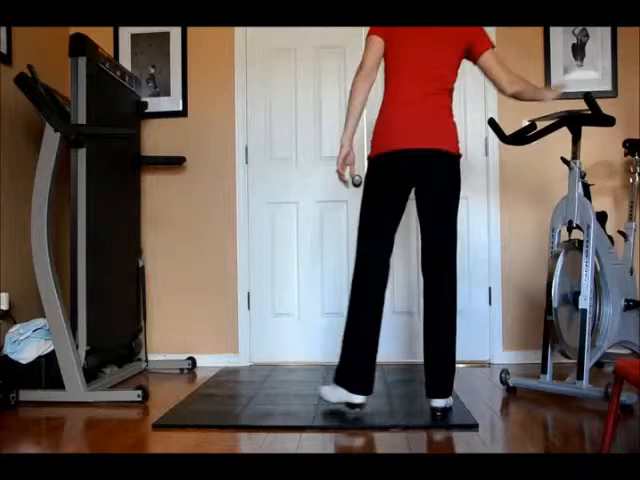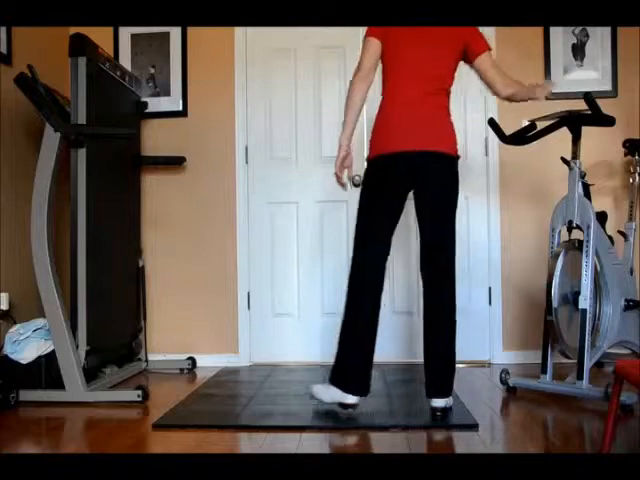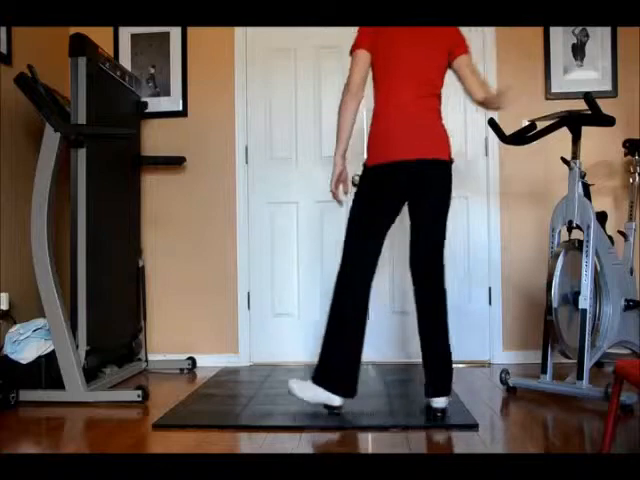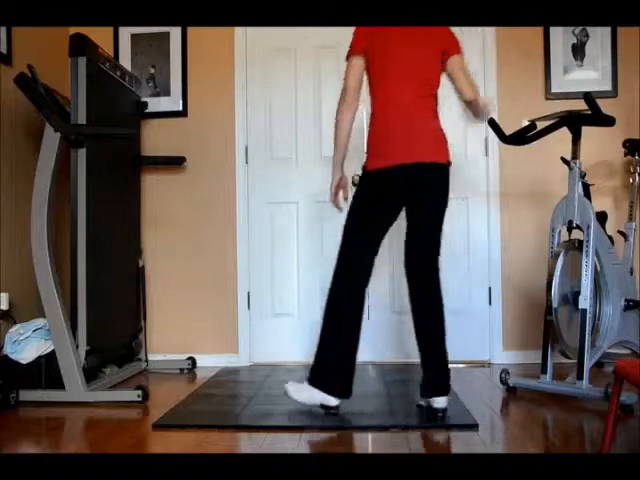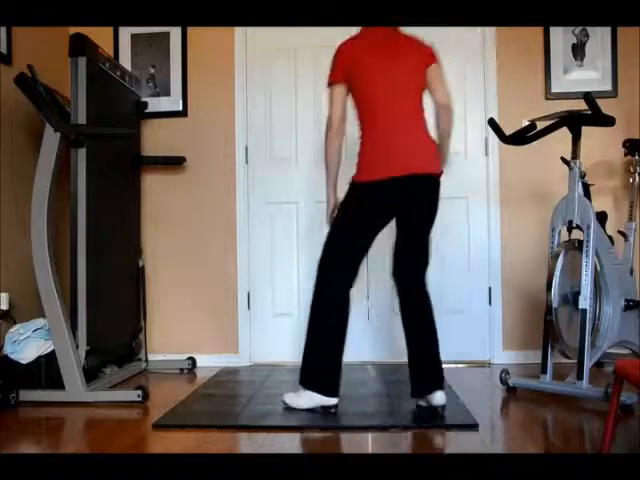
dt=0.1s
person 1, frame 1
left shoulder: (388, 27)
right shoulder: (467, 30)
left elbow: (365, 74)
right elbow: (510, 85)
left wrist: (347, 139)
right wrist: (546, 93)
left hip: (392, 148)
right hip: (441, 150)
left knee: (371, 263)
right knee: (440, 269)
left ankle: (353, 383)
right ankle: (440, 390)
person 1, frame 2
left shoulder: (385, 28)
right shoulder: (463, 31)
left elbow: (362, 77)
right elbow: (504, 88)
left wrist: (345, 142)
right wrist: (538, 91)
left hip: (390, 150)
right hip: (440, 152)
left knee: (369, 263)
right knee: (439, 271)
left ankle: (348, 383)
right ankle: (440, 390)
person 1, frame 3
left shoulder: (374, 30)
right shoulder: (449, 34)
left elbow: (353, 91)
right elbow: (481, 96)
left wrist: (339, 159)
right wrist: (499, 100)
left hip: (387, 158)
right hip: (435, 158)
left knee: (357, 265)
right knee: (429, 272)
left ankle: (333, 383)
right ankle: (439, 390)
person 1, frame 4
left shoulder: (367, 32)
right shoulder: (441, 33)
left elbow: (349, 99)
right elbow: (470, 96)
left wrist: (338, 167)
right wrist: (480, 109)
left hip: (387, 161)
right hip: (434, 161)
left knee: (353, 268)
right knee: (424, 273)
left ankle: (328, 384)
right ankle: (436, 389)
person 1, frame 5
left shoulder: (348, 49)
right shoulder: (419, 47)
left elbow: (335, 125)
right elbow: (444, 105)
left wrist: (331, 192)
right wrist: (441, 154)
left hip: (379, 175)
right hip: (426, 173)
left knee: (336, 271)
right knee: (411, 276)
left ankle: (320, 388)
right ankle: (430, 386)
